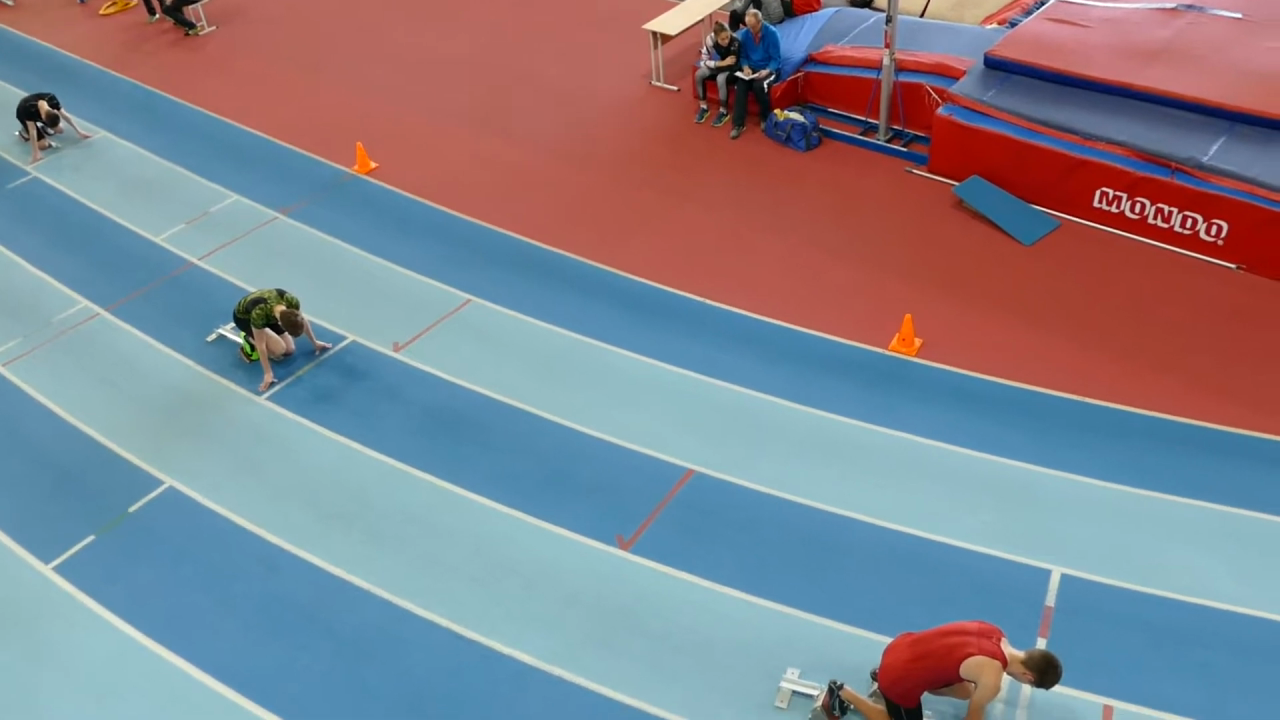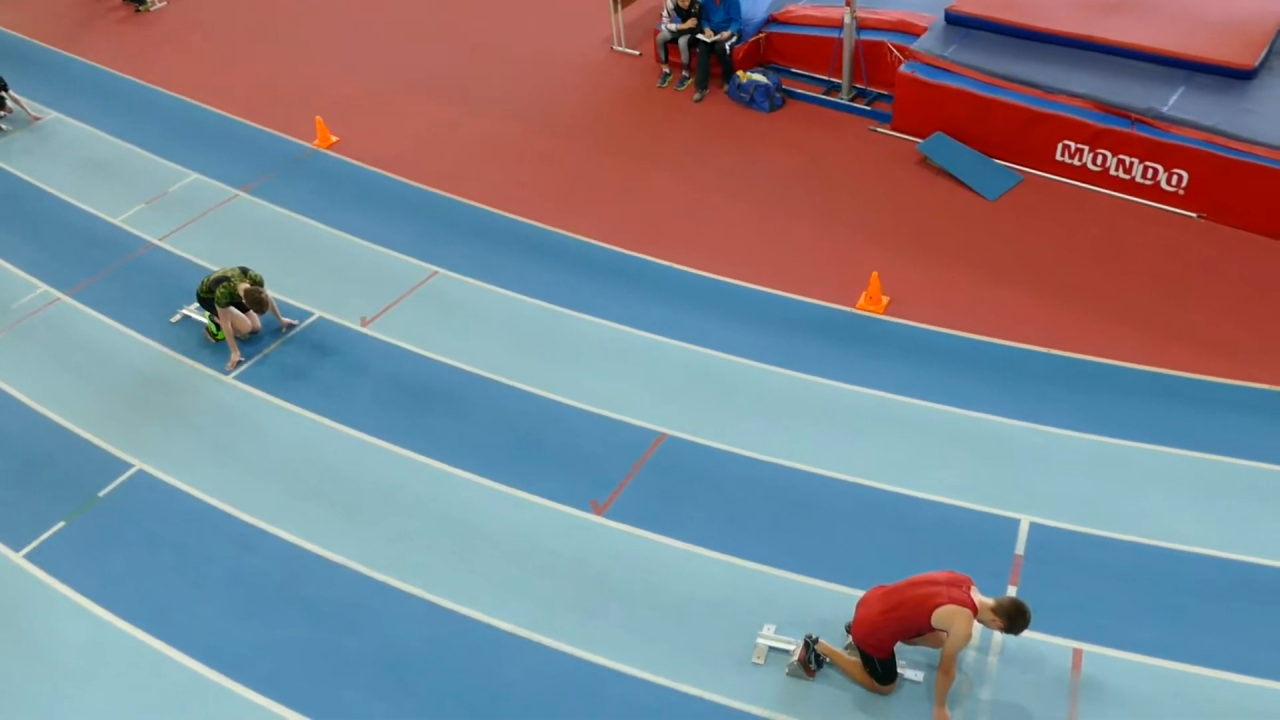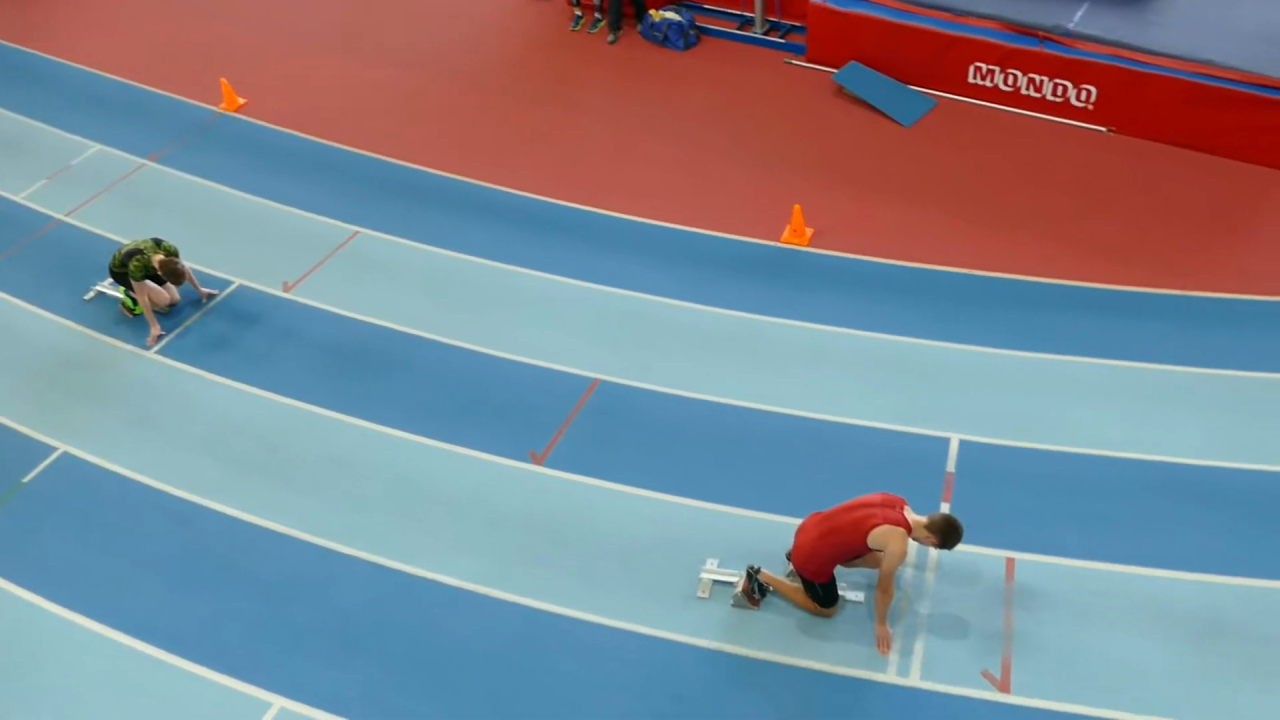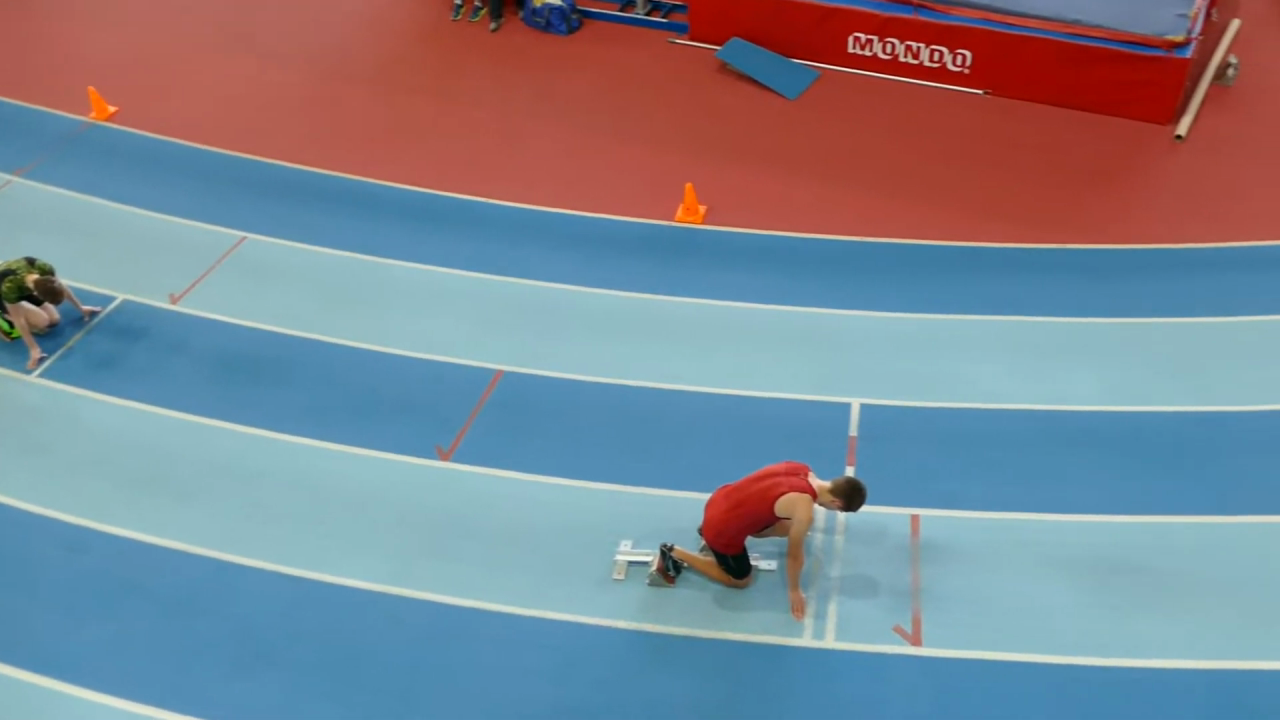
dt=0.7s
person 1, frame 1
left shoulder: (996, 635)
right shoulder: (992, 678)
left wrist: (976, 695)
left hip: (902, 646)
right hip: (899, 677)
left knee: (965, 691)
right ankle: (843, 694)
person 1, frame 2
left shoulder: (967, 584)
right shoulder: (963, 626)
right elbow: (946, 670)
left wrist: (948, 641)
left hip: (875, 599)
right hip: (872, 629)
left knee: (938, 639)
right knee: (884, 686)
right ankle: (818, 648)
person 1, frame 3
left shoulder: (900, 504)
right shoulder: (898, 545)
right elbow: (884, 589)
left wrist: (887, 562)
right wrist: (881, 624)
left hip: (812, 526)
right hip: (811, 556)
left knee: (876, 560)
right knee: (827, 609)
right ankle: (761, 577)
person 1, frame 4
left shoulder: (804, 470)
right shoulder: (804, 511)
right elbow: (794, 555)
left wrist: (797, 530)
right wrist: (794, 591)
left hip: (721, 500)
right hip: (721, 530)
left knee: (785, 528)
right knee: (741, 580)
right ankle: (674, 554)
